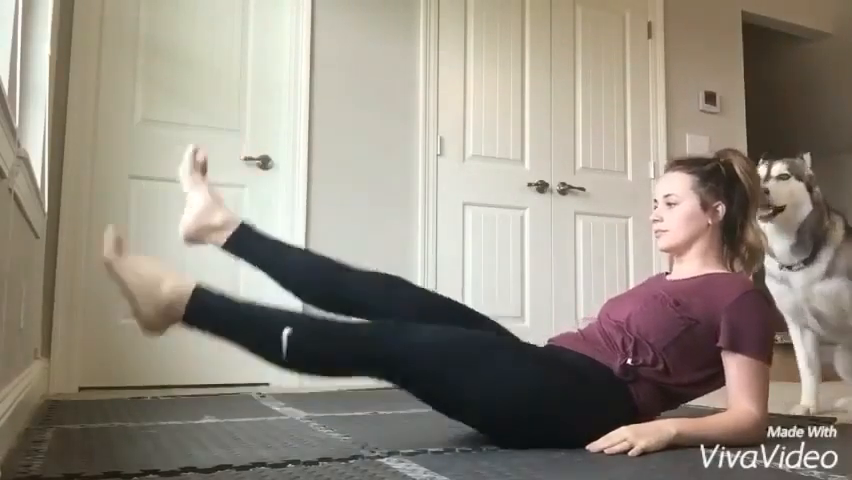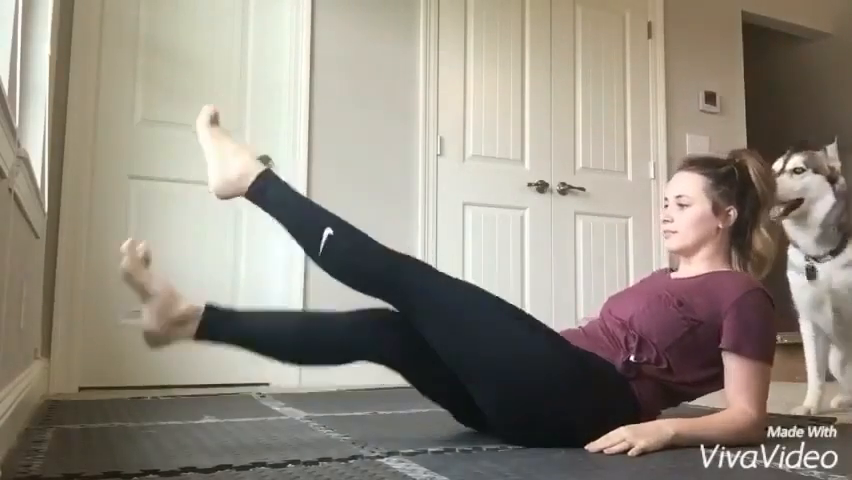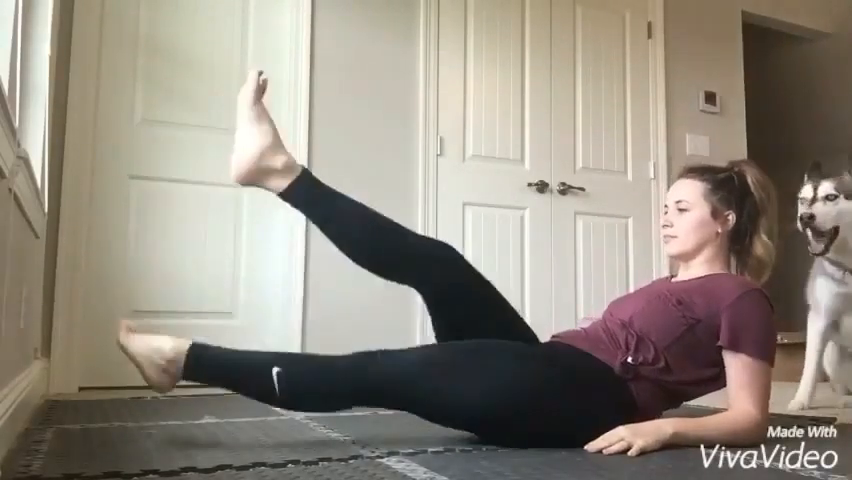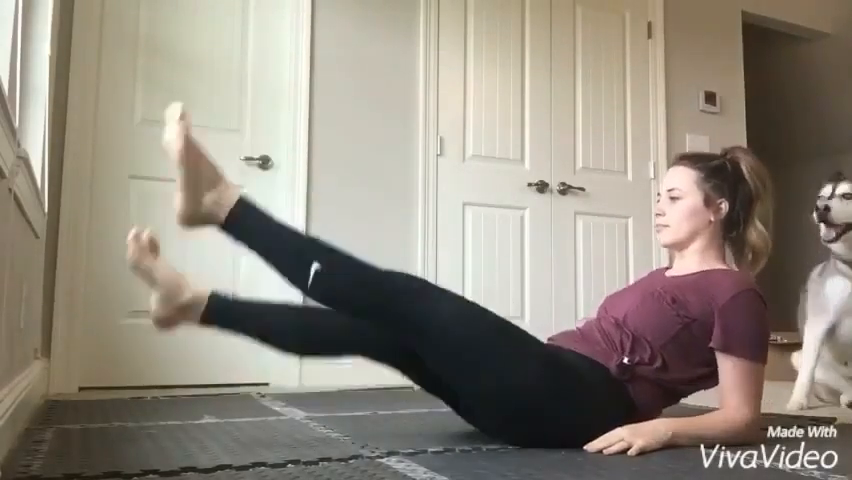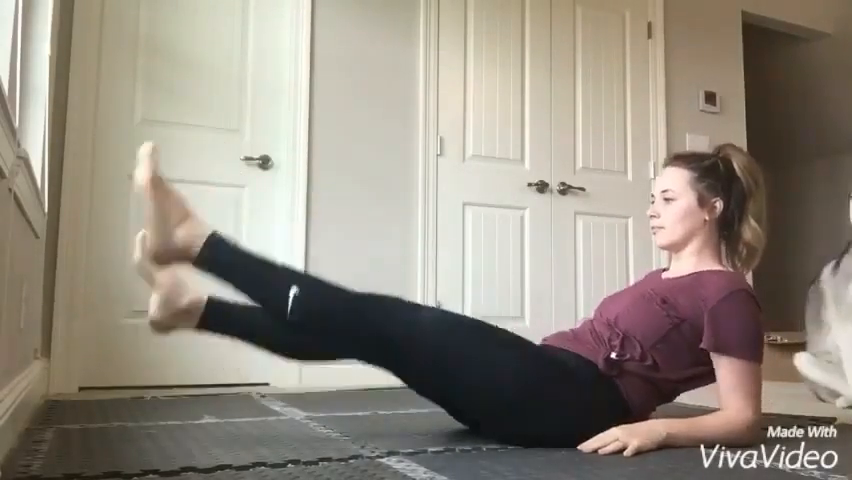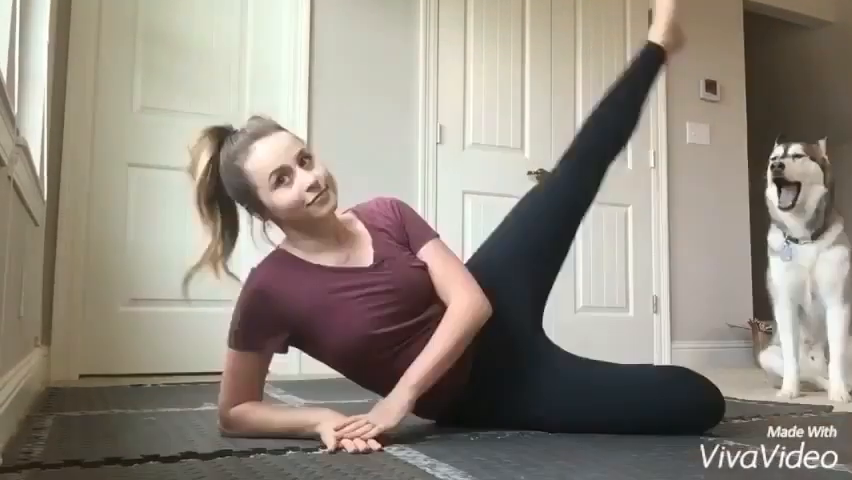
dt=0.2s
person 1, frame 1
left shoulder: (739, 298)
right shoulder: (665, 283)
left elbow: (749, 417)
left wrist: (665, 425)
left hip: (581, 403)
right hip: (551, 387)
left knee: (398, 336)
right knee: (394, 302)
left ankle: (183, 299)
person 1, frame 2
left shoulder: (741, 299)
right shoulder: (671, 280)
left elbow: (748, 418)
left wrist: (667, 427)
left hip: (589, 402)
right hip: (549, 393)
left knee: (414, 284)
right knee: (386, 329)
right ankle: (189, 317)
person 1, frame 3
left shoulder: (740, 301)
right shoulder: (674, 284)
left elbow: (750, 419)
left wrist: (666, 424)
left hip: (586, 401)
right hip: (549, 380)
left knee: (380, 373)
right knee: (432, 262)
left ankle: (185, 357)
right ankle: (279, 168)
person 1, frame 4
left shoulder: (732, 295)
right shoulder: (669, 276)
left elbow: (744, 417)
left wrist: (662, 425)
left hip: (581, 403)
right hip: (547, 390)
left knee: (402, 300)
right knee: (372, 327)
left ankle: (222, 204)
right ankle: (193, 302)
person 1, frame 5
left shoulder: (726, 295)
right shoulder: (666, 277)
left elbow: (743, 418)
left wrist: (657, 426)
left hip: (581, 403)
right hip: (551, 385)
left knee: (379, 322)
right knee: (362, 330)
right ankle: (192, 306)
person 1, frame 6
left shoulder: (387, 216)
right shoulder: (271, 289)
left elbow: (469, 303)
right elbow: (236, 412)
left wrist: (400, 398)
right wrist: (318, 418)
left hip: (497, 316)
right hip: (479, 393)
